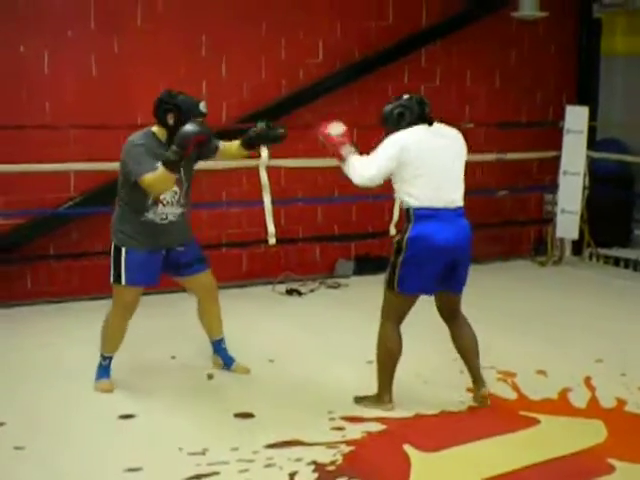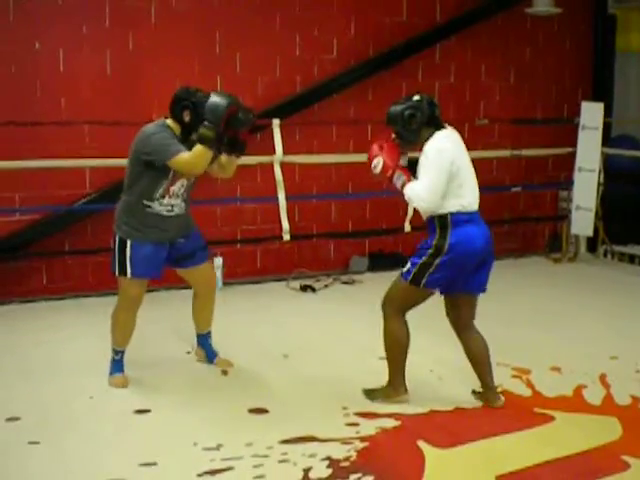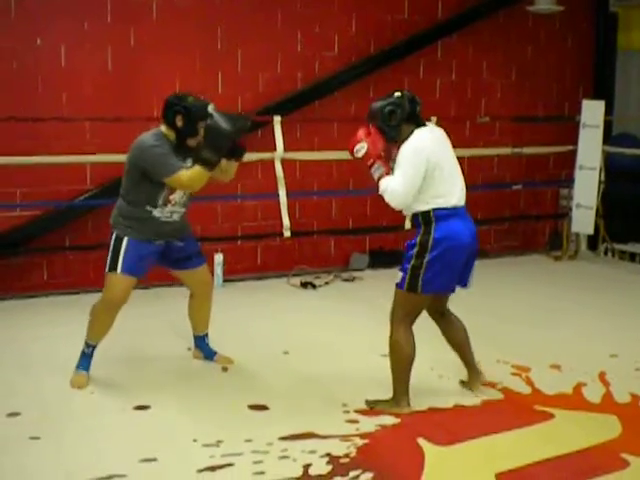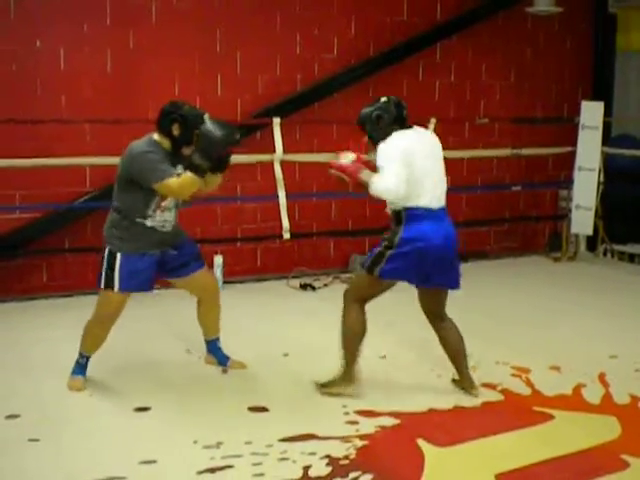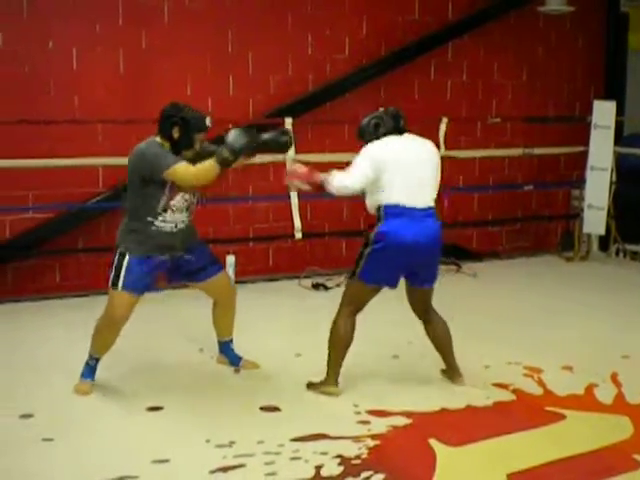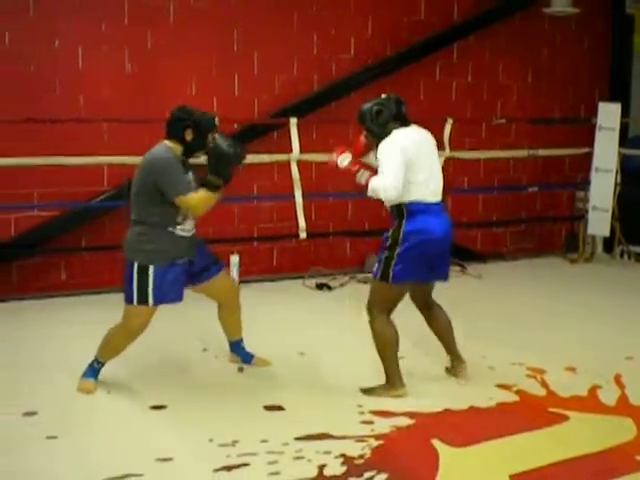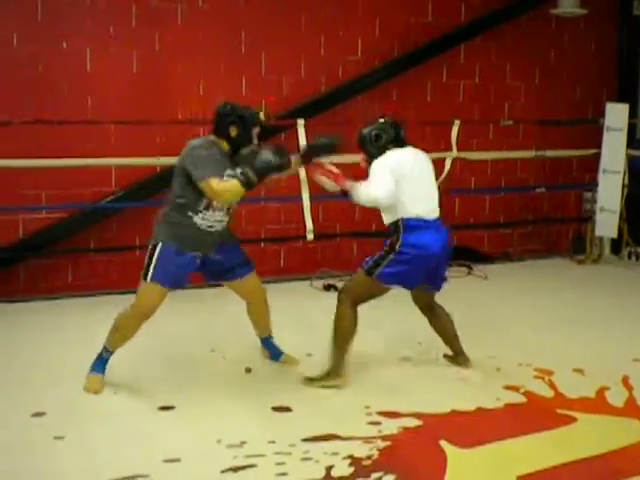
dt=0.3s
person 1, frame 1
left shoulder: (401, 141)
right shoulder: (454, 137)
left elbow: (365, 175)
left wrist: (340, 144)
left hip: (422, 234)
right hip: (458, 229)
left knee: (390, 319)
right knee: (453, 314)
left ankle: (383, 396)
right ankle: (479, 385)
person 1, frame 2
left shoulder: (436, 148)
right shoulder: (449, 136)
left elbow: (425, 201)
left wrist: (393, 171)
right wrist: (398, 163)
left hip: (451, 239)
right hip: (477, 235)
left knee: (392, 307)
right knee: (462, 321)
left ankle: (396, 387)
right ankle: (490, 392)
person 1, frame 3
left shoulder: (415, 146)
right shoulder: (433, 133)
left elbow: (397, 197)
left wrist: (374, 159)
right wrist: (379, 154)
left hip: (438, 235)
right hip: (462, 229)
left knee: (401, 320)
right knee: (438, 309)
left ankle: (400, 400)
right ankle: (473, 374)
person 1, frame 4
left shoulder: (392, 146)
right shoulder: (427, 138)
left elbow: (393, 189)
left wrist: (358, 172)
right wrist: (365, 169)
left hip: (410, 234)
right hip: (443, 231)
left knee: (353, 298)
right knee: (436, 313)
left ankle: (348, 378)
right ankle: (466, 379)
person 1, frame 5
left shoulder: (375, 149)
right shoulder: (427, 146)
left elbow: (351, 183)
left wrist: (312, 177)
left hip: (391, 232)
right hip: (428, 229)
left knee: (348, 308)
right knee: (423, 307)
left ankle: (330, 380)
right ankle: (453, 370)
person 1, frame 6
left shoulder: (392, 143)
right shoulder: (422, 136)
left elbow: (390, 190)
left wrist: (356, 172)
right wrist: (363, 166)
left hip: (412, 227)
right hip: (439, 223)
left knee: (377, 309)
right knee: (424, 300)
left ankle: (394, 382)
right ankle: (456, 361)
person 1, frame 7
left shoulder: (386, 162)
right shoulder: (419, 157)
left elbow: (379, 195)
left wrist: (342, 184)
left hip: (410, 243)
right hip: (438, 238)
left knee: (347, 297)
right knee: (427, 302)
left ankle: (336, 371)
right ankle: (460, 355)
person 2, frame 1
left shoulder: (188, 140)
right shoulder: (137, 146)
left elbow: (226, 150)
right elbow: (155, 186)
left wrist: (252, 140)
right wrist: (178, 151)
left hip: (176, 236)
right hip: (135, 240)
left knee: (208, 291)
right knee: (123, 306)
left ankle: (222, 354)
right ankle: (104, 367)
person 2, frame 2
left shoulder: (191, 137)
right shoulder: (153, 136)
left elbow: (224, 171)
right elbow: (192, 166)
left wrist: (234, 141)
right wrist: (213, 129)
left hip: (179, 229)
right hip: (139, 232)
left knee: (207, 284)
right knee: (130, 298)
left ankle: (205, 348)
right ankle: (117, 362)
person 2, frame 3
left shoulder: (191, 143)
right shoulder: (149, 147)
left elbow: (225, 175)
right elbow: (189, 183)
left wrist: (233, 148)
right wrist: (212, 149)
left hip: (174, 231)
right hip: (134, 232)
left knee: (204, 285)
right knee: (113, 298)
left ankle: (202, 347)
right ankle: (84, 359)
person 2, frame 4
left shoulder: (179, 153)
right shoulder: (141, 154)
left elbow: (208, 186)
right elbow: (178, 190)
left wrist: (219, 158)
right wrist: (204, 156)
left hip: (169, 240)
right hip: (129, 244)
left knee: (210, 289)
right knee: (107, 313)
left ankle: (215, 352)
right ankle: (80, 365)
person 2, frame 5
left shoulder: (188, 152)
right shoulder: (146, 153)
right elbow: (192, 178)
left wrist: (256, 145)
right wrist: (229, 154)
left hip: (183, 245)
right hip: (140, 248)
left knee: (225, 292)
right knee: (115, 314)
left ankle: (227, 352)
right ankle: (90, 367)
person 2, frame 6
left shoulder: (176, 158)
right shoulder: (160, 162)
left elbow: (197, 197)
right elbow: (196, 207)
left wrist: (222, 168)
right wrist: (218, 173)
left hip: (185, 248)
right hip: (152, 256)
left knee: (229, 292)
right knee: (133, 325)
left ankle: (238, 352)
right ankle: (93, 369)
person 2, frame 7
left shoulder: (245, 153)
right shoulder: (199, 152)
left elbow: (281, 166)
right elbow: (219, 193)
left wrist: (310, 153)
right wrist: (255, 173)
left hip: (219, 242)
right hip: (177, 240)
left knee: (256, 294)
right knee: (144, 307)
left ankle: (269, 346)
right ankle: (101, 361)
